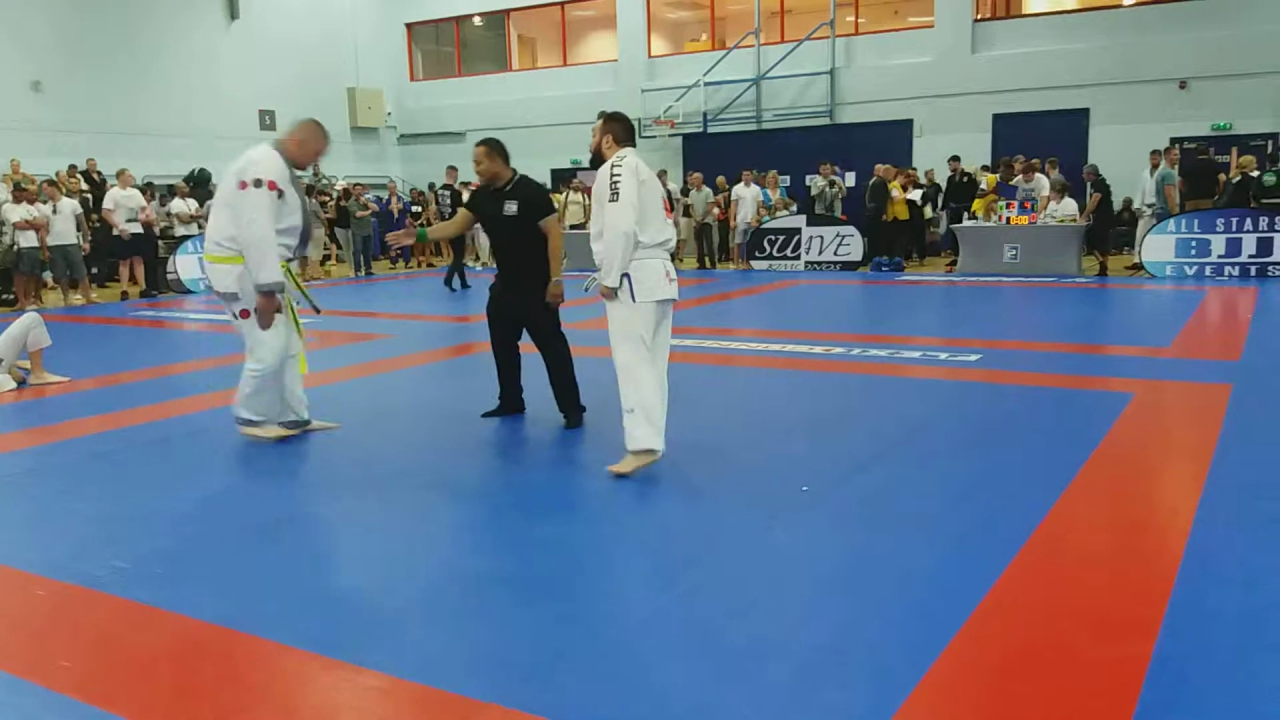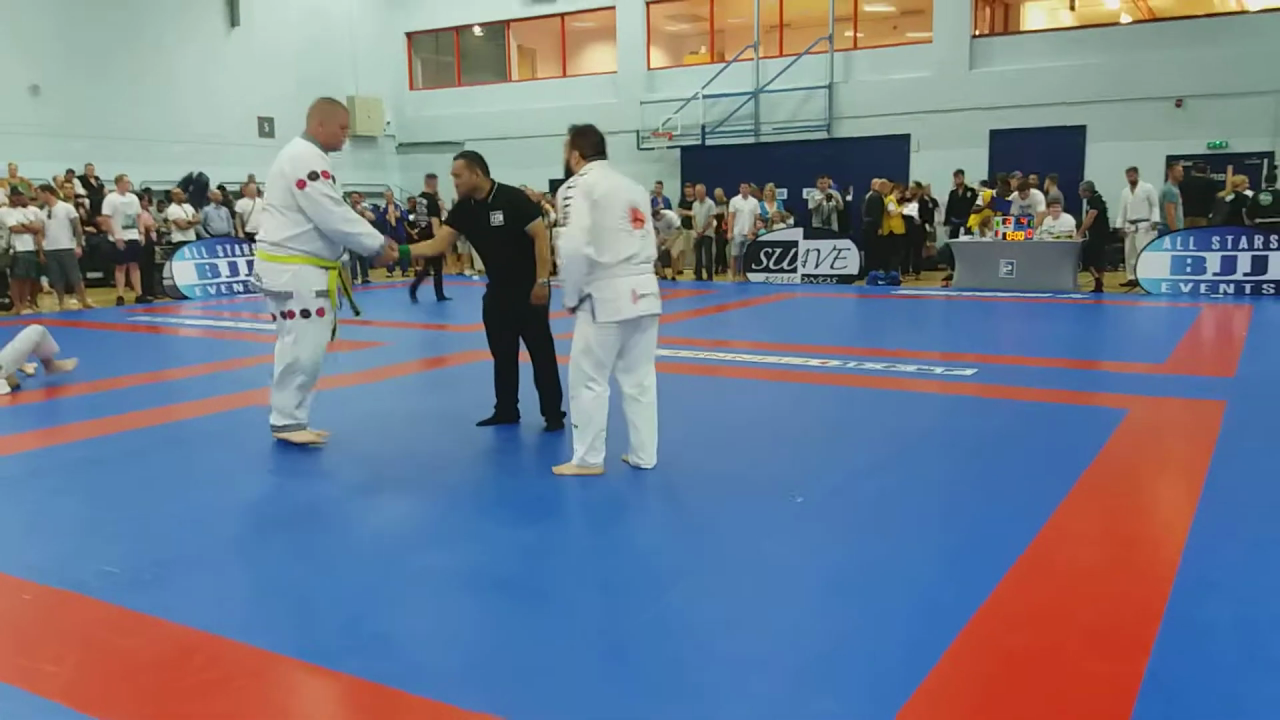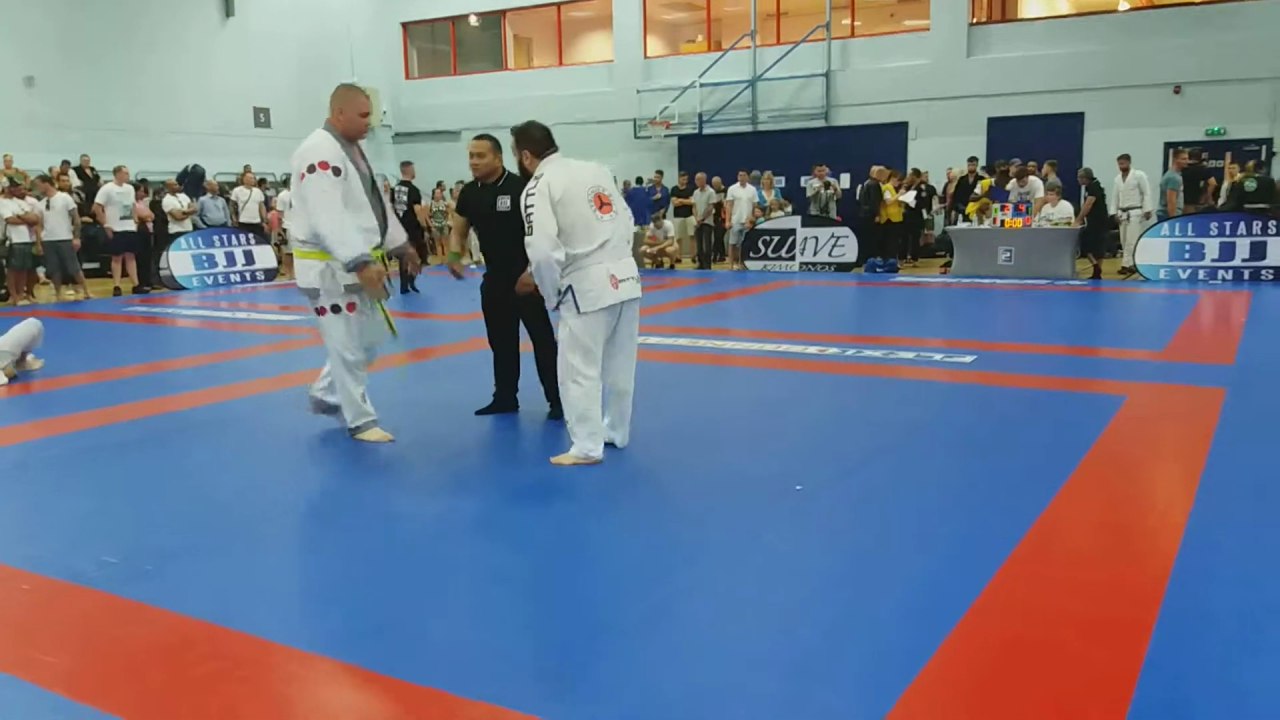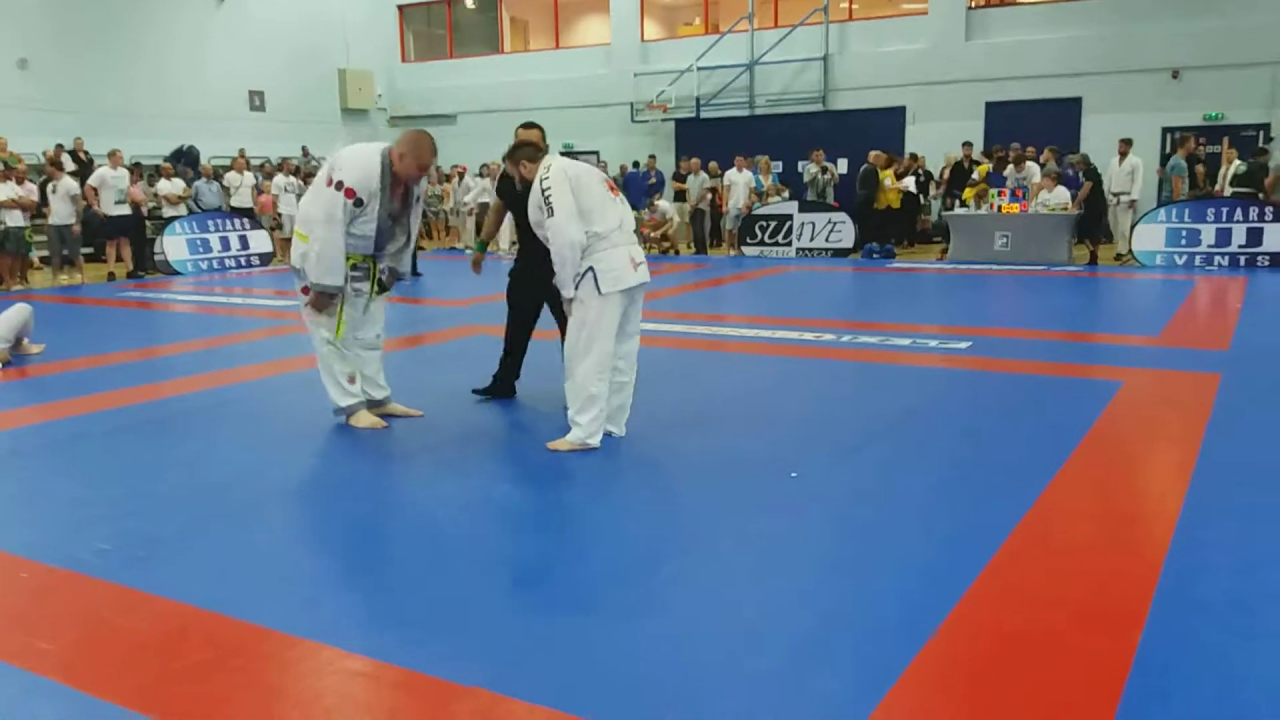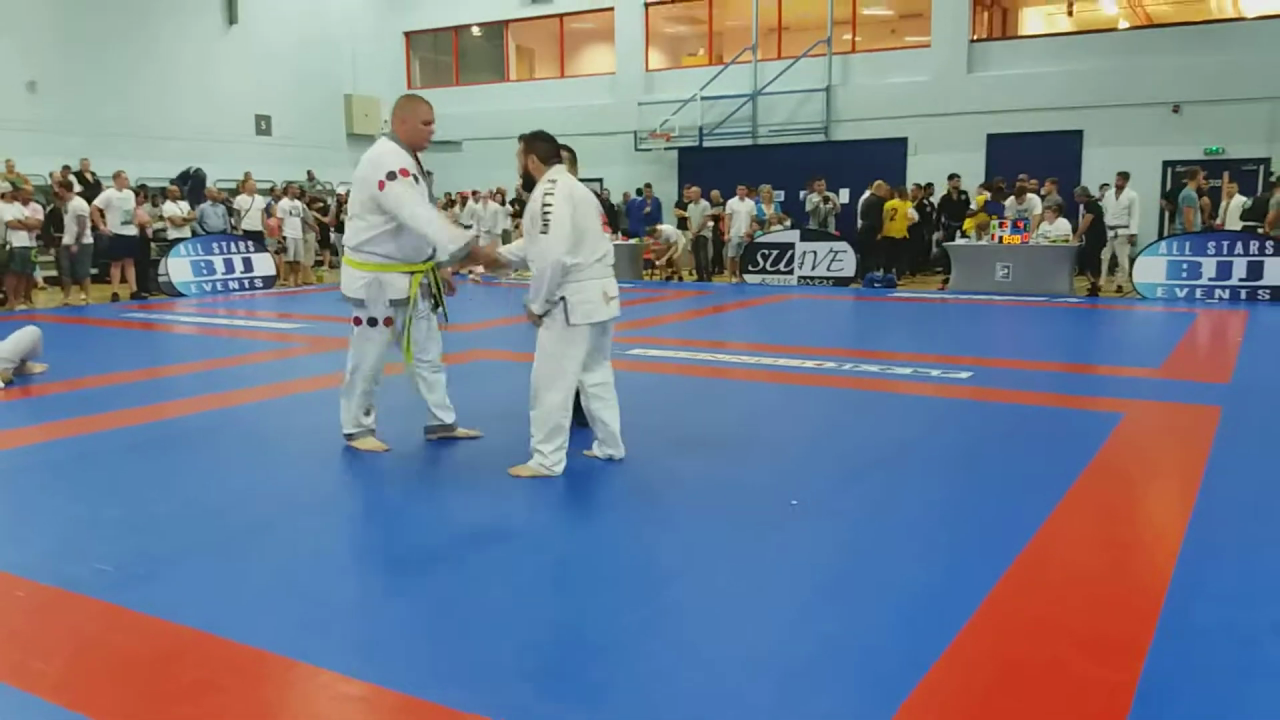
dt=0.5s
person 1, frame 1
left shoulder: (617, 167)
right shoulder: (641, 170)
left elbow: (620, 226)
left wrist: (608, 277)
left hip: (635, 278)
right hip: (660, 274)
left knee: (632, 362)
right knee: (651, 363)
left ankle: (642, 443)
right ankle: (650, 442)
person 1, frame 2
left shoulder: (576, 186)
right shoulder: (631, 186)
left elbow: (574, 249)
left wrist: (571, 298)
left hip: (605, 295)
right hip: (644, 291)
left knee: (588, 380)
right knee: (639, 379)
left ankle: (588, 458)
right ankle: (643, 453)
person 1, frame 3
left shoulder: (538, 187)
right shoulder: (597, 168)
left elbow: (544, 253)
right elbow: (625, 219)
left wrist: (552, 295)
left hip: (587, 286)
right hip: (625, 275)
left knee: (579, 370)
right knee: (620, 364)
left ankle: (587, 446)
right ankle: (616, 431)
person 1, frame 4
left shoulder: (548, 177)
right shoulder: (575, 169)
left elbow: (566, 237)
left wrist: (567, 290)
right wrist: (572, 285)
left hip: (603, 272)
right hip: (630, 263)
left knee: (587, 354)
right knee: (621, 351)
left ankle: (585, 432)
right ankle: (612, 422)
person 1, frame 5
left shoulder: (551, 190)
right shoulder: (573, 188)
left elbow: (551, 256)
right elbow: (533, 244)
left wrist: (537, 304)
right wrist: (494, 254)
left hip: (575, 299)
right hip: (602, 293)
left knee: (551, 382)
right knee: (596, 375)
left ankle: (546, 460)
right ankle: (610, 444)
person 2, frame 1
left shoulder: (277, 167)
right shoulder: (266, 168)
right elbow: (257, 232)
left wrist: (273, 282)
right wrist: (266, 287)
left hip: (258, 267)
right hip: (242, 271)
left knee: (286, 345)
right knee: (270, 348)
left ankle: (294, 416)
right ankle: (251, 414)
person 2, frame 2
left shoulder: (303, 156)
right shoulder: (306, 160)
left elbow: (324, 219)
right elbow: (335, 217)
left wrist: (351, 258)
right wrist: (379, 246)
left hip: (303, 269)
right hip: (293, 272)
left knee: (305, 347)
right knee: (304, 349)
left ankle: (292, 419)
right ankle: (286, 421)
person 2, frame 3
left shoulder: (352, 149)
right shoulder: (318, 153)
left elbow: (376, 202)
right elbow: (328, 216)
left wrist: (399, 244)
right wrist: (362, 263)
left hip: (361, 262)
right hip: (330, 267)
left knee: (367, 337)
right knee: (348, 346)
left ankle: (327, 395)
right ankle: (360, 420)
person 2, frame 4
left shoulder: (411, 178)
right shoulder: (355, 170)
left elbow: (406, 229)
right elbow: (328, 232)
left wrist: (392, 271)
right wrist: (326, 286)
left hip: (364, 258)
right hip: (321, 252)
left knee: (368, 330)
right knee: (332, 332)
left ankle: (377, 398)
right ankle: (351, 404)
person 2, frame 5
left shoulder: (404, 159)
right shoulder: (387, 161)
left elbow: (421, 215)
right elbow: (417, 216)
left wrist: (436, 268)
right wrist: (465, 246)
left hip: (408, 275)
right hip: (378, 276)
left knee: (427, 350)
right knee: (369, 356)
left ankle: (441, 422)
right ankle: (356, 429)
person 3, frame 1
left shoulder: (530, 192)
right shoulder: (482, 194)
left elbow: (554, 235)
right elbow: (455, 225)
left wrist: (555, 280)
right wrist: (419, 235)
left hip: (536, 284)
right hip: (505, 282)
left knee: (551, 344)
right knee: (502, 344)
left ankle: (571, 409)
right ankle: (511, 401)
person 3, frame 2
left shoulder: (513, 200)
right shoulder: (463, 208)
left elbow: (541, 237)
right elbow: (439, 243)
left wrist: (542, 282)
right wrist: (402, 252)
left hip: (528, 288)
right hip: (498, 289)
left knee: (540, 350)
right knee: (502, 353)
left ankle: (553, 413)
right ankle: (506, 410)
person 3, frame 3
left shoulder: (520, 187)
right shoulder: (469, 192)
right elbow: (458, 231)
left wrist: (531, 270)
right wrist: (454, 255)
left hip: (526, 278)
right hip: (494, 278)
left knee: (542, 338)
right knee: (501, 343)
left ankle: (557, 400)
right ankle: (505, 398)
person 3, frame 4
right shoulder: (508, 177)
right elbow: (497, 211)
right wrist: (481, 247)
right hip: (527, 264)
right knee: (517, 328)
right ankle: (504, 383)
person 3, frame 5
left shoulder: (589, 201)
right shoulder: (540, 199)
left elbow: (599, 243)
right elbow: (528, 239)
left wrist: (565, 264)
left hip: (582, 285)
right hip: (552, 285)
left knee: (579, 346)
right knee: (556, 346)
left ankle: (582, 407)
right ankle: (563, 403)
